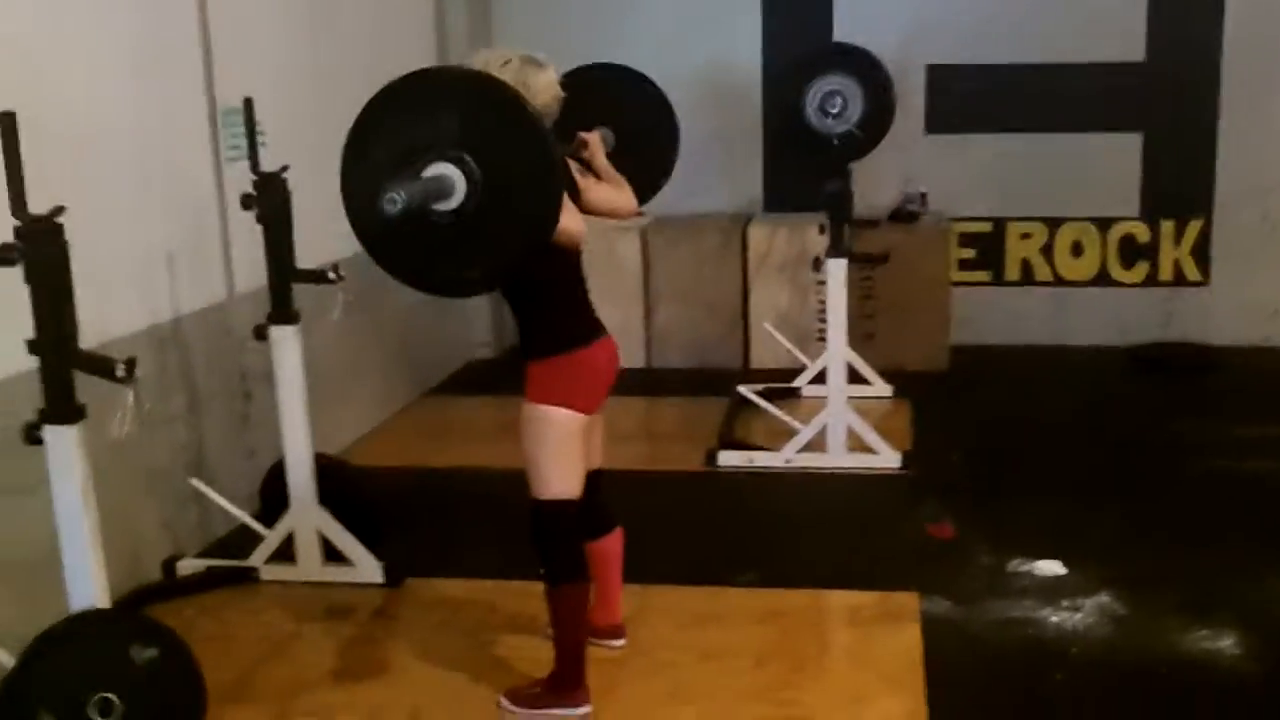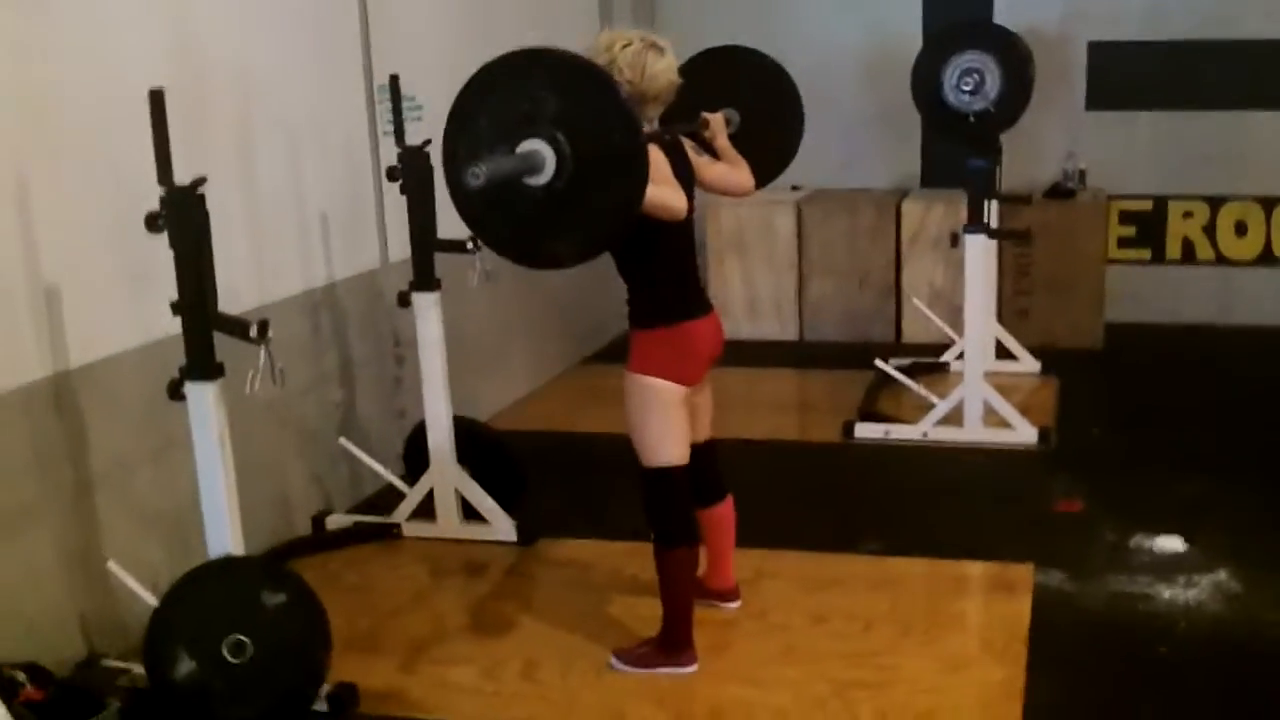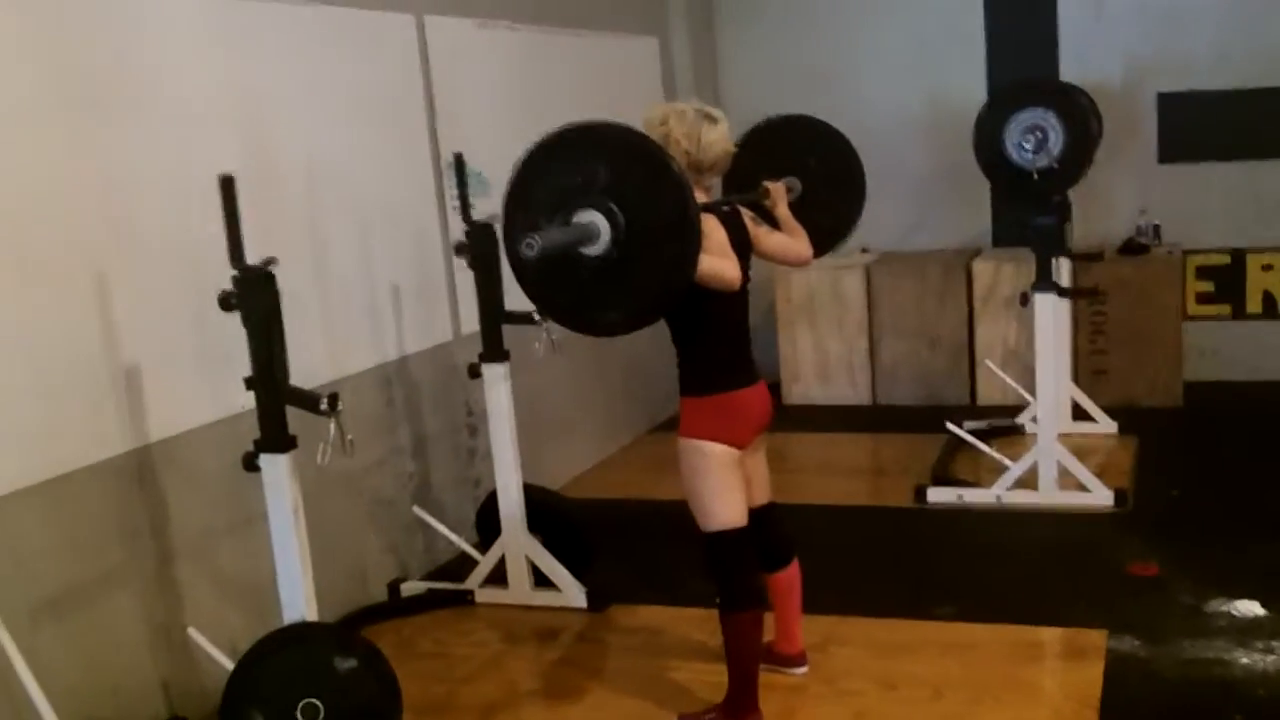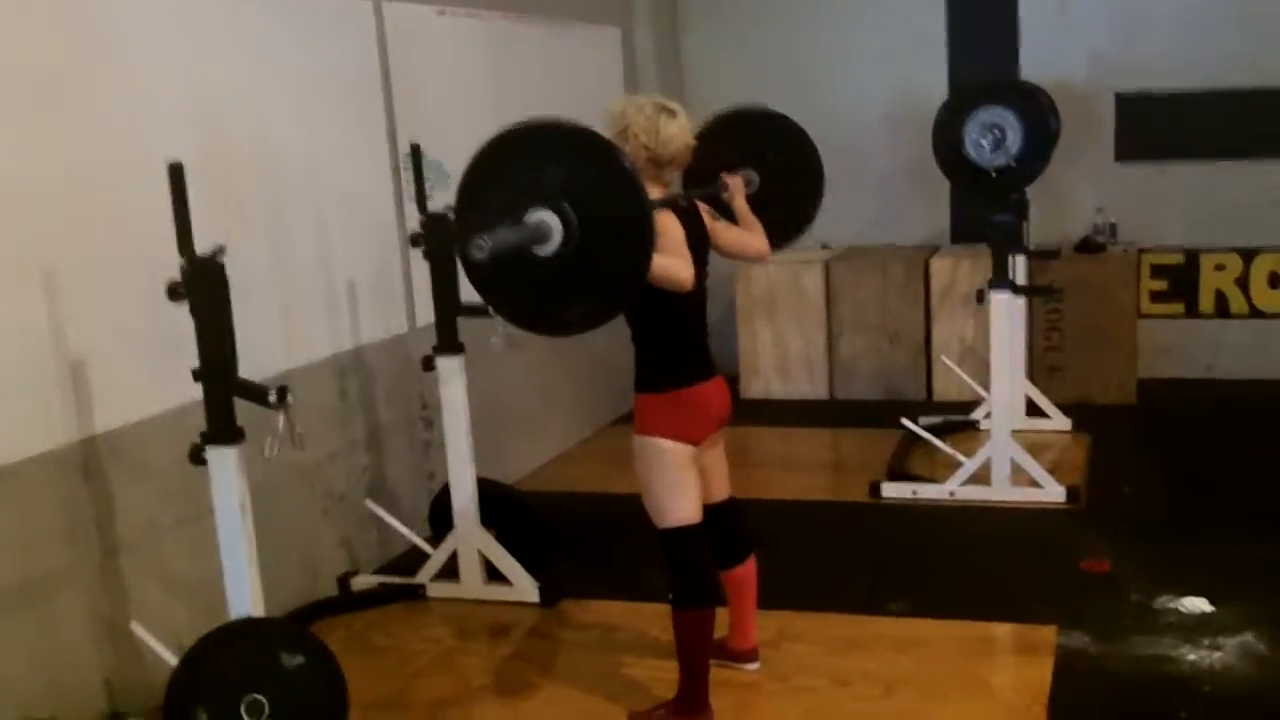
dt=0.7s
person 1, frame 1
right shoulder: (557, 166)
left elbow: (571, 230)
right elbow: (626, 202)
right wrist: (598, 156)
left hip: (561, 366)
right hip: (590, 350)
left knee: (555, 522)
right knee: (587, 498)
right ankle: (606, 618)
person 1, frame 2
right shoulder: (674, 146)
left elbow: (672, 204)
right elbow: (742, 181)
right wrist: (719, 135)
left hip: (664, 338)
right hip: (698, 324)
left knee: (665, 489)
right knee: (700, 465)
left ankle: (675, 644)
right ankle: (720, 580)
person 1, frame 3
left shoulder: (690, 222)
right shoulder: (732, 215)
left elbow: (726, 273)
right elbow: (800, 250)
right wrist: (779, 204)
left hip: (713, 407)
right hip: (748, 392)
left knee: (728, 553)
right knee: (763, 525)
right ankle: (788, 646)
person 1, frame 4
left shoulder: (652, 219)
right shoulder: (692, 210)
left elbow: (679, 275)
right elbow: (757, 247)
right wrist: (738, 199)
left hip: (670, 403)
right hip: (706, 389)
left knee: (685, 550)
right knee: (723, 522)
right ankle: (741, 642)
